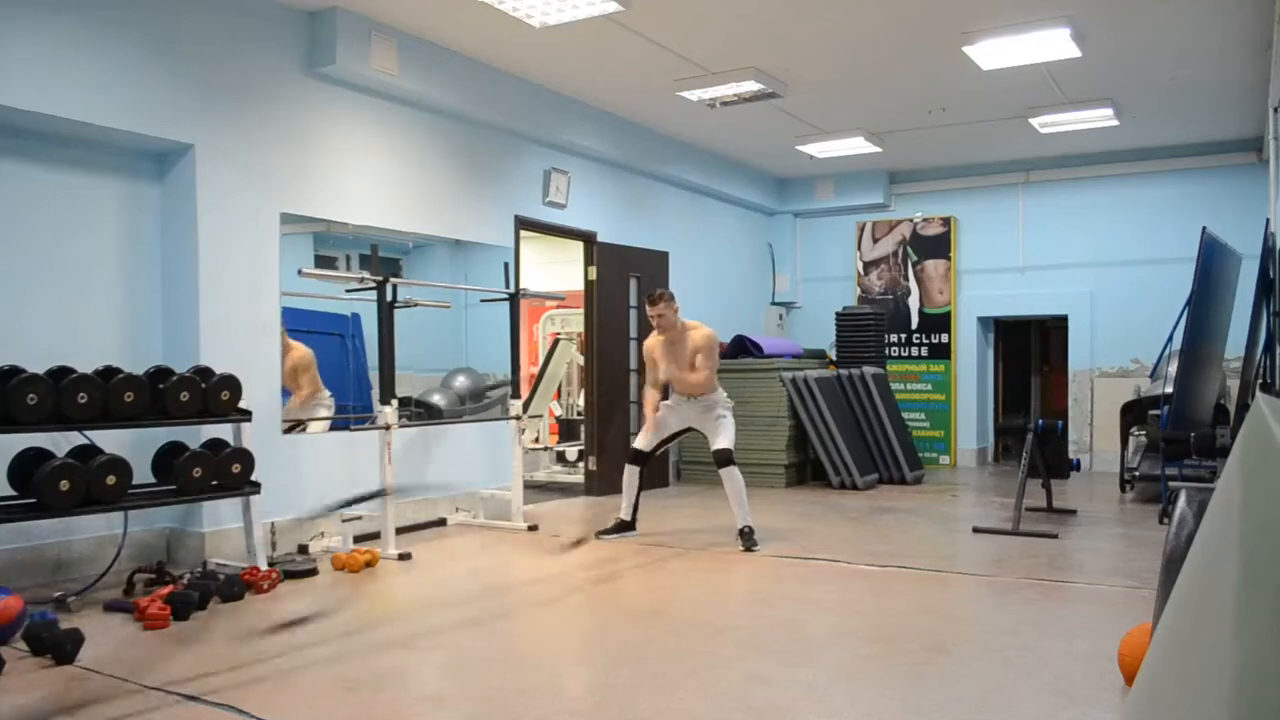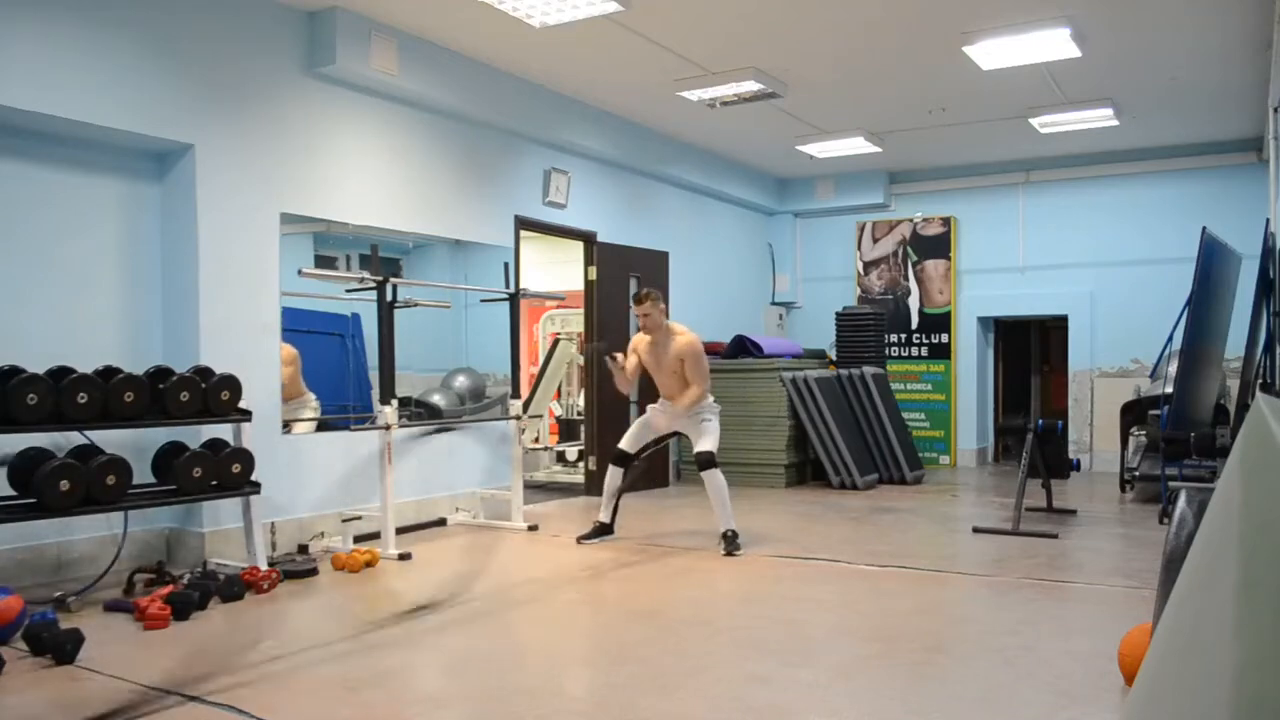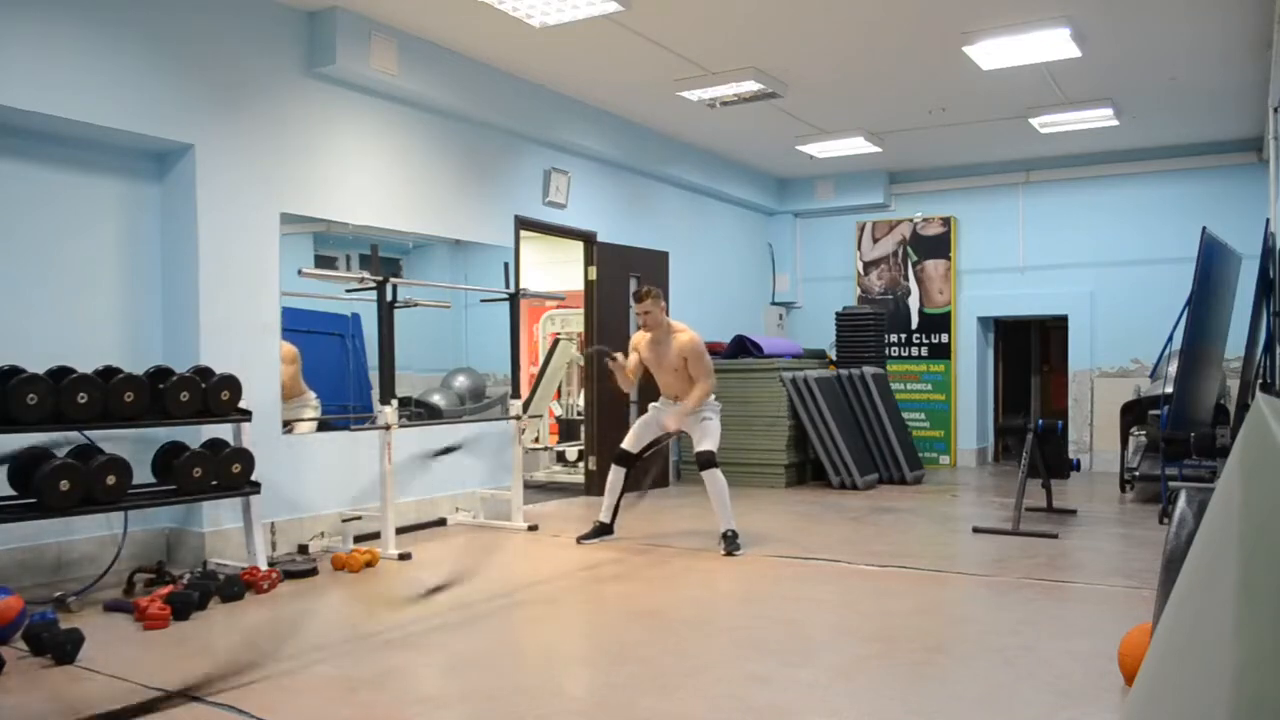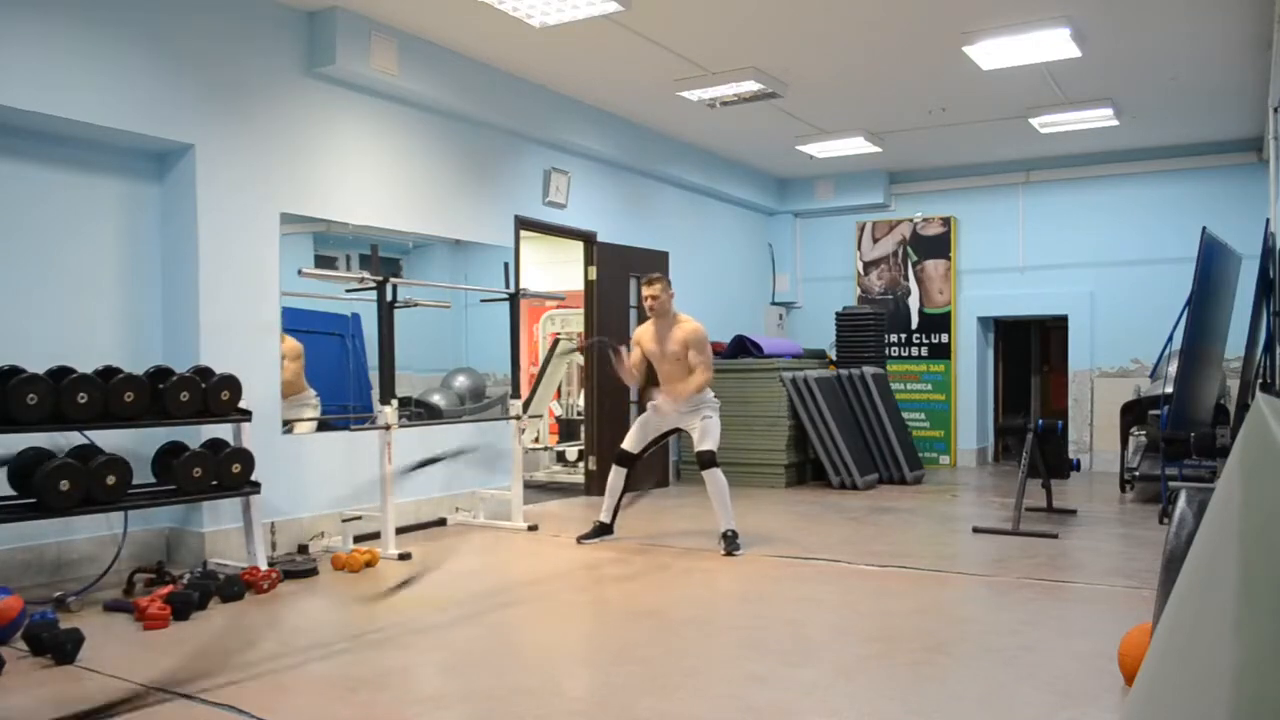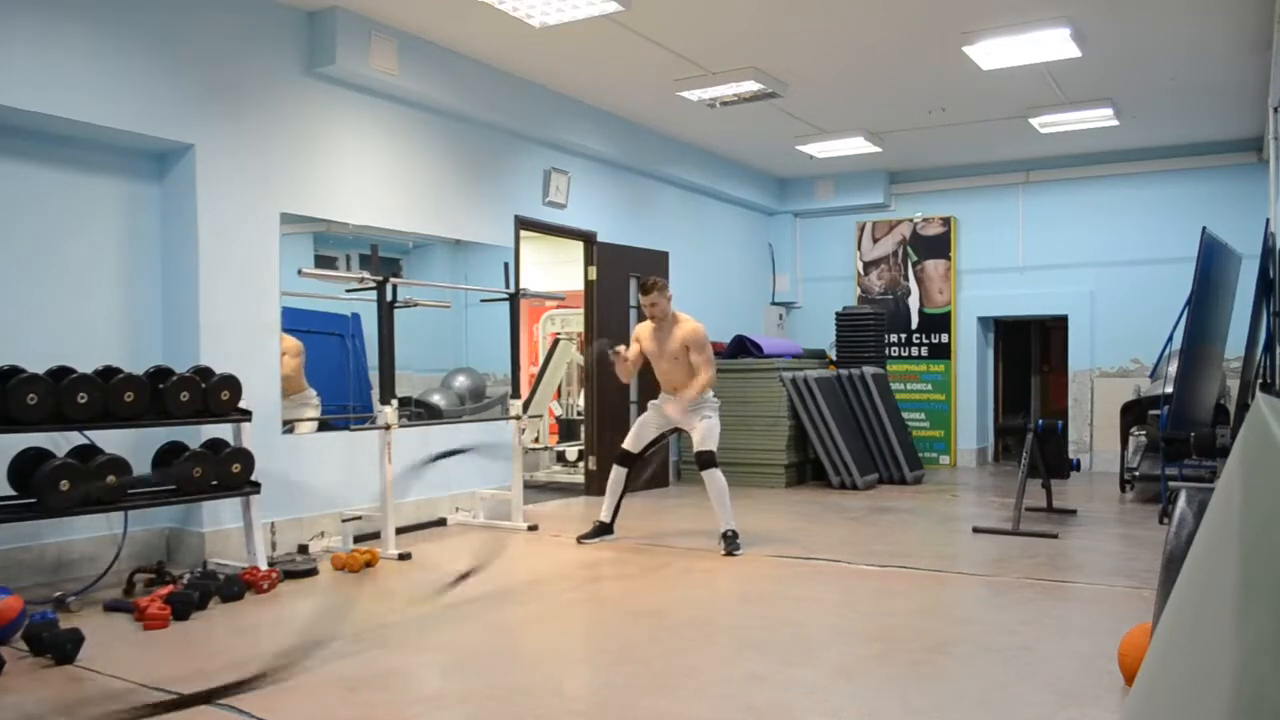
dt=1s
person 1, frame 1
left shoulder: (703, 336)
right shoulder: (652, 343)
left elbow: (707, 381)
right elbow: (652, 387)
left wrist: (672, 374)
right wrist: (650, 422)
left hip: (711, 404)
right hip: (677, 404)
left knee: (724, 460)
right knee: (636, 454)
left ankle: (745, 529)
right ankle: (626, 520)
person 1, frame 2
left shoulder: (687, 342)
right shoulder: (637, 343)
left elbow: (701, 388)
right elbow: (627, 388)
left wrist: (671, 414)
right wrist: (619, 371)
left hip: (699, 410)
right hip: (662, 407)
left knee: (705, 462)
right knee: (619, 456)
left ankle: (729, 532)
right ankle: (605, 524)
person 1, frame 3
left shoulder: (687, 340)
right shoulder: (638, 341)
left elbow: (707, 383)
right elbow: (628, 386)
left wrist: (680, 416)
right wrist: (620, 370)
left hip: (699, 409)
right hip: (664, 406)
left knee: (706, 462)
right knee: (621, 457)
left ankle: (729, 532)
right ankle: (605, 523)
person 1, frame 4
left shoulder: (691, 330)
right shoulder: (641, 334)
left elbow: (705, 375)
right elbow: (633, 379)
left wrist: (675, 397)
right wrist: (623, 366)
left hip: (698, 405)
right hip: (663, 405)
left knee: (707, 462)
right knee: (622, 457)
left ankle: (729, 532)
right ankle: (605, 523)
person 1, frame 5
left shoulder: (692, 331)
right shoulder: (640, 332)
left elbow: (708, 374)
right elbow: (626, 376)
left wrist: (681, 403)
right wrist: (621, 361)
left hip: (698, 405)
right hip: (663, 403)
left knee: (706, 462)
right knee: (622, 457)
left ankle: (729, 532)
right ankle: (605, 523)
